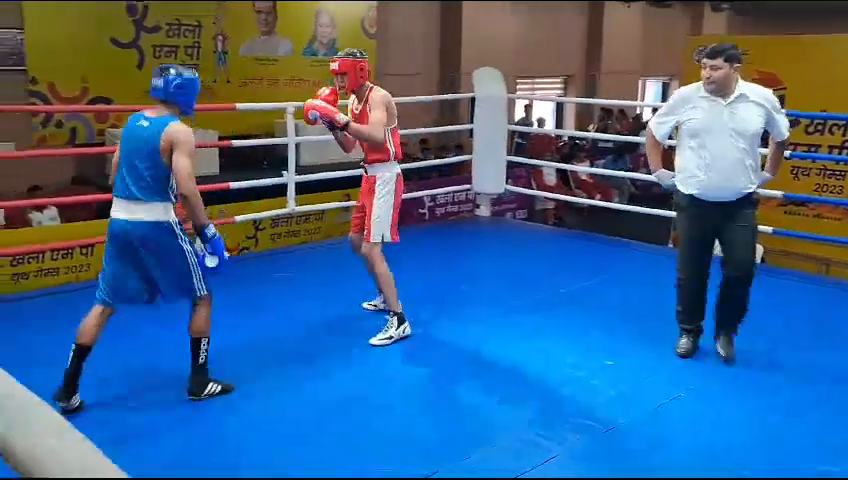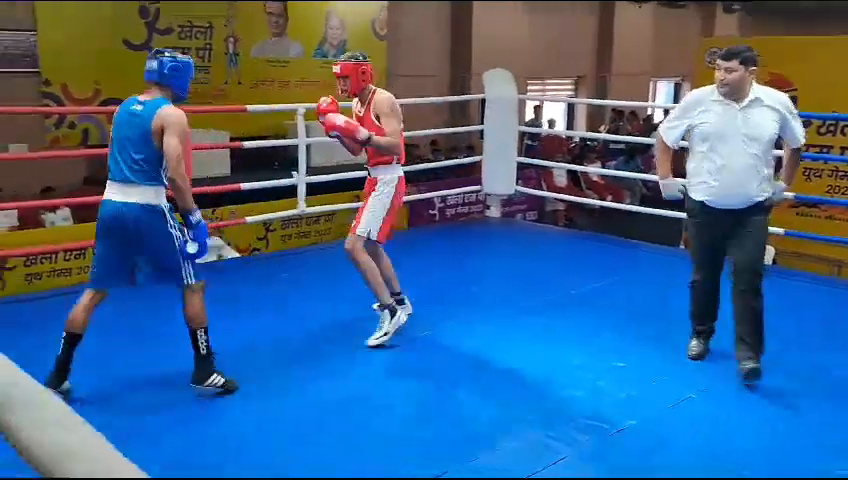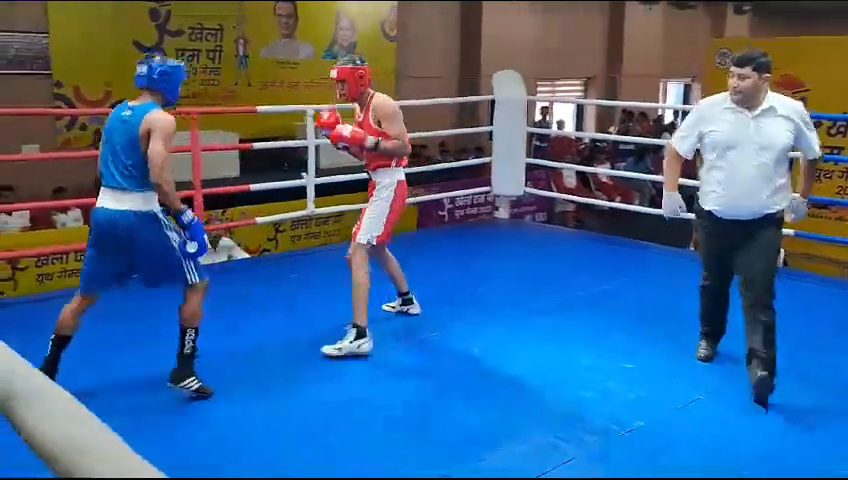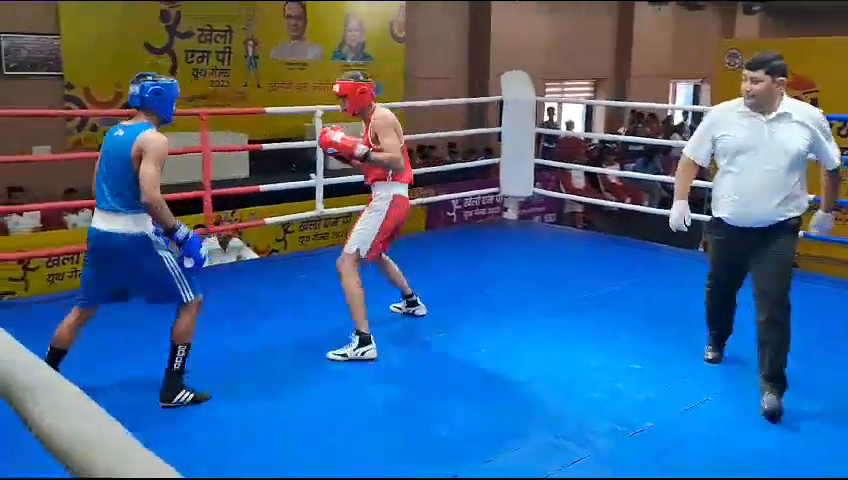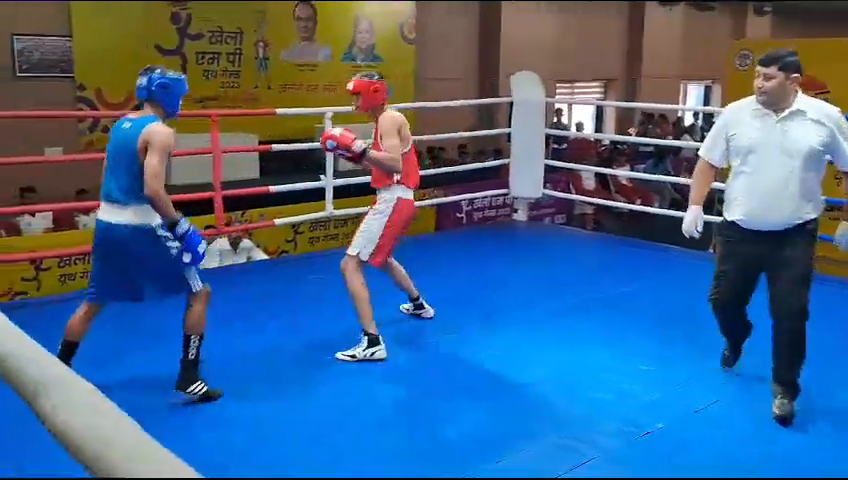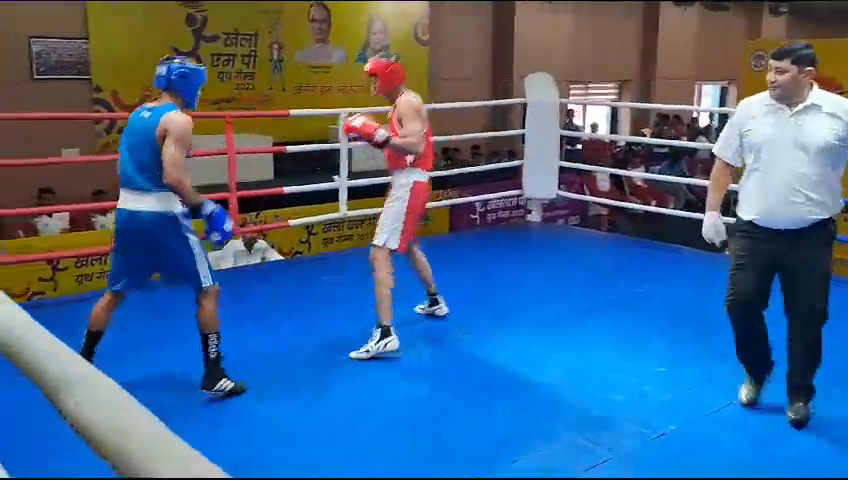
dt=0.1s
person 1, frame 1
left shoulder: (762, 99)
right shoulder: (685, 98)
left elbow: (781, 137)
right elbow: (654, 133)
left wrist: (769, 173)
right wrist: (657, 171)
left hip: (740, 203)
right hip: (693, 201)
left knee: (740, 269)
right knee: (691, 270)
left ankle: (726, 331)
right ankle: (688, 332)
person 1, frame 2
left shoulder: (777, 103)
right shoulder: (697, 101)
left elbow: (796, 144)
right elbow: (664, 138)
left wrist: (784, 182)
right wrist: (665, 178)
left hip: (752, 210)
right hip: (705, 208)
left knee: (748, 279)
right knee: (704, 277)
left ankle: (748, 353)
right ankle: (701, 334)
person 1, frame 3
left shoulder: (792, 112)
right shoulder: (708, 109)
left elbow: (811, 157)
right elbow: (676, 151)
left wrist: (802, 198)
right wrist: (670, 191)
left hip: (764, 222)
right hip: (715, 218)
left knee: (759, 294)
right knee: (713, 284)
left ankle: (761, 369)
right ankle: (709, 337)
person 1, frame 4
left shoulder: (809, 118)
right shoulder: (722, 114)
left elbow: (832, 167)
right elbow: (691, 159)
left wrist: (827, 212)
right wrist: (680, 201)
left hip: (778, 231)
right hip: (727, 226)
left knee: (773, 306)
right knee: (719, 291)
left ankle: (772, 384)
right ankle: (716, 339)
person 1, frame 5
right shoulder: (736, 113)
right elbow: (708, 163)
right wrist: (694, 208)
left hip: (793, 236)
right hip: (738, 230)
left knee: (791, 313)
right knee: (724, 299)
left ankle: (785, 390)
right ankle: (736, 336)
person 1, frame 6
right shoulder: (750, 109)
right elbow: (724, 162)
right wrist: (712, 211)
left hip: (810, 235)
right hip: (754, 230)
left knee: (807, 316)
right knee: (741, 303)
left ankle: (799, 393)
right ankle: (756, 371)
person 2, frame 1
left shoulder: (131, 123)
right shoulder: (179, 132)
left elbow: (116, 179)
right elbow: (186, 190)
right wrist: (209, 232)
left hip: (120, 221)
right hip: (156, 225)
left knee: (104, 305)
right knee: (200, 298)
left ankle: (68, 387)
right ankle: (200, 380)
person 2, frame 2
left shoulder: (124, 108)
right shoulder: (172, 115)
left elbow: (113, 160)
right elbow: (175, 173)
right wrist: (194, 217)
left hip: (111, 205)
right hip: (147, 208)
left knee: (95, 290)
right knee: (193, 286)
left ankle: (60, 372)
right ankle: (204, 370)
person 2, frame 3
left shoulder: (118, 113)
right shoulder: (162, 119)
left elbow: (106, 165)
right elbow: (160, 178)
right wrist: (185, 218)
left hip: (105, 212)
right hip: (141, 215)
left knee: (85, 296)
right knee: (196, 285)
left ankle: (46, 372)
right ankle: (183, 373)
person 2, frame 4
left shoulder: (113, 133)
right shoulder: (153, 140)
left elbow: (100, 184)
right elbow: (150, 198)
right wrist: (181, 233)
left hip: (101, 232)
right hip: (134, 235)
left knee: (83, 309)
right knee: (190, 302)
right ankle: (172, 387)
person 2, frame 5
left shoulder: (120, 127)
right shoulder: (159, 133)
right elbow: (153, 191)
right wrist: (180, 227)
left hip: (106, 224)
right hip: (140, 227)
left knee: (92, 303)
right knee: (198, 294)
right ankle: (188, 378)
person 2, frame 6
left shoulder: (137, 115)
right shoulder: (178, 120)
right elbow: (174, 178)
right wrist: (206, 209)
left hip: (127, 212)
right hip: (161, 215)
left knee: (115, 293)
right knee: (208, 290)
right ankle: (214, 375)
person 3, frame 1
left shoulder: (378, 97)
right shoulder: (354, 101)
left elbow: (377, 138)
right elbow: (348, 146)
left wrist: (338, 119)
right wrist: (329, 118)
left hip: (385, 178)
right hip: (372, 177)
left knee: (369, 249)
right knee: (362, 242)
left ankle: (399, 321)
right ankle: (388, 300)
person 3, frame 2
left shoulder: (383, 100)
right shoulder: (358, 104)
left elbow: (394, 145)
right elbow: (356, 149)
left wrist: (357, 131)
right wrist: (337, 129)
left hip: (388, 181)
right hip: (375, 179)
left knee: (355, 247)
right knee: (369, 245)
left ankle: (390, 310)
right ankle: (398, 299)
person 3, frame 3
left shoulder: (382, 104)
right shoulder: (361, 109)
left elbow: (403, 148)
left wrist: (363, 140)
right wrist: (342, 137)
left hip: (390, 186)
right hip: (382, 184)
left knee: (356, 253)
right knee: (377, 247)
left ankle: (359, 334)
right ankle: (406, 300)
person 3, frame 4
left shoulder: (382, 118)
right shoulder: (367, 121)
left elbow: (396, 163)
left wrist: (357, 150)
right wrist: (343, 152)
left hip: (387, 199)
right hip: (388, 198)
left knee: (346, 264)
right knee: (375, 254)
left ankle: (363, 341)
right ankle: (412, 302)
person 3, frame 5
left shoulder: (390, 119)
right shoulder: (383, 120)
left elbow: (393, 163)
left wrist: (355, 146)
right wrist: (351, 152)
left hip: (391, 203)
right hip: (397, 201)
left knee: (351, 267)
right knee: (382, 257)
left ankle: (372, 341)
right ankle: (419, 304)
person 3, frame 6
left shoulder: (408, 103)
right shoulder: (400, 105)
left elbow: (416, 147)
left wrist: (377, 134)
right wrist: (373, 135)
left hip: (409, 186)
right hip: (413, 185)
left knee: (379, 256)
right knee: (408, 245)
left ankle: (384, 334)
right ankle: (435, 301)
